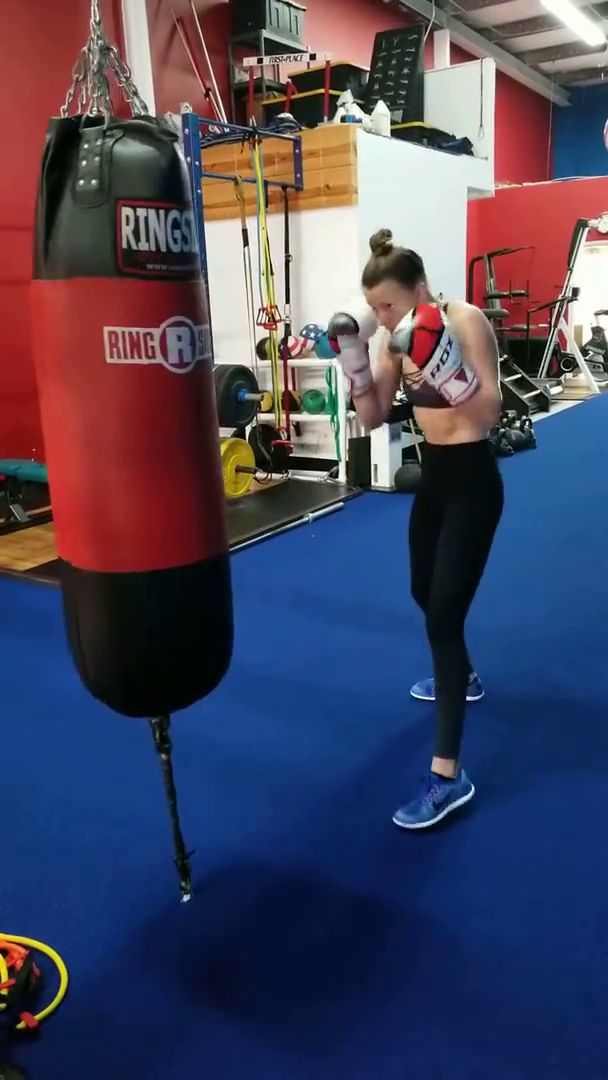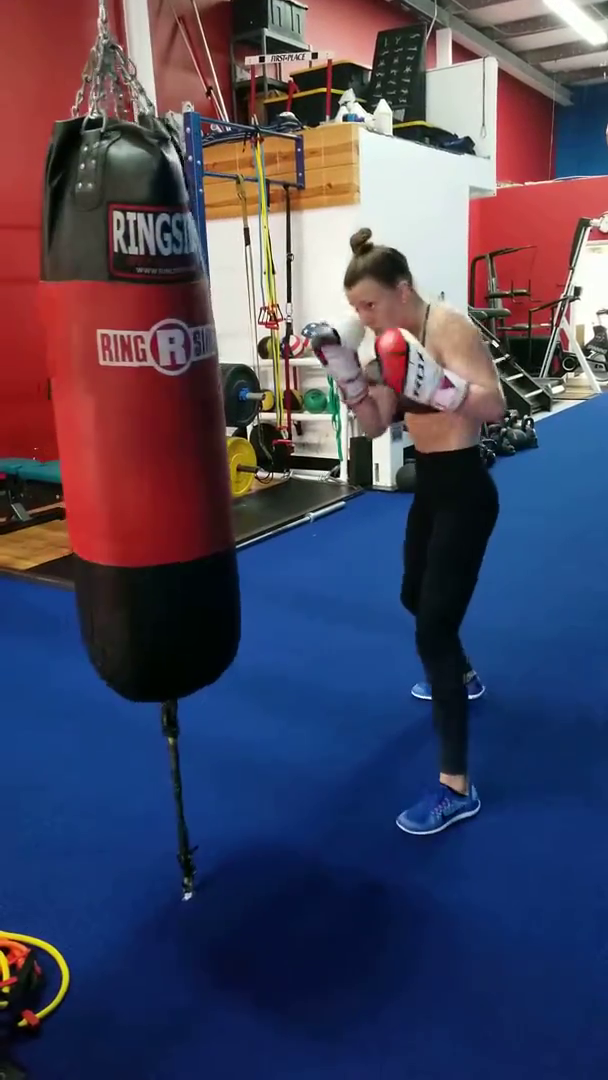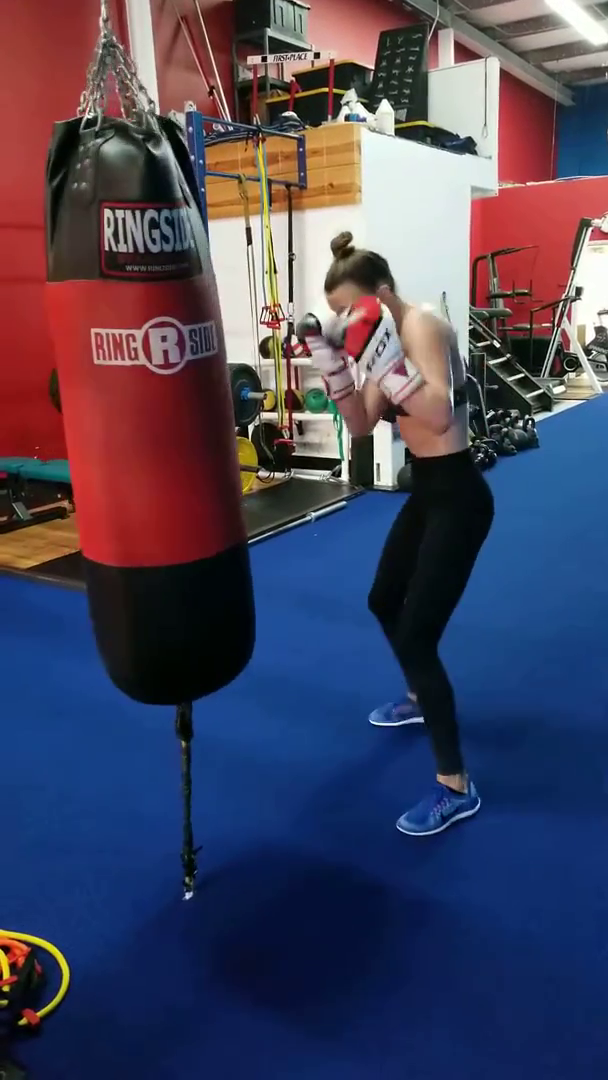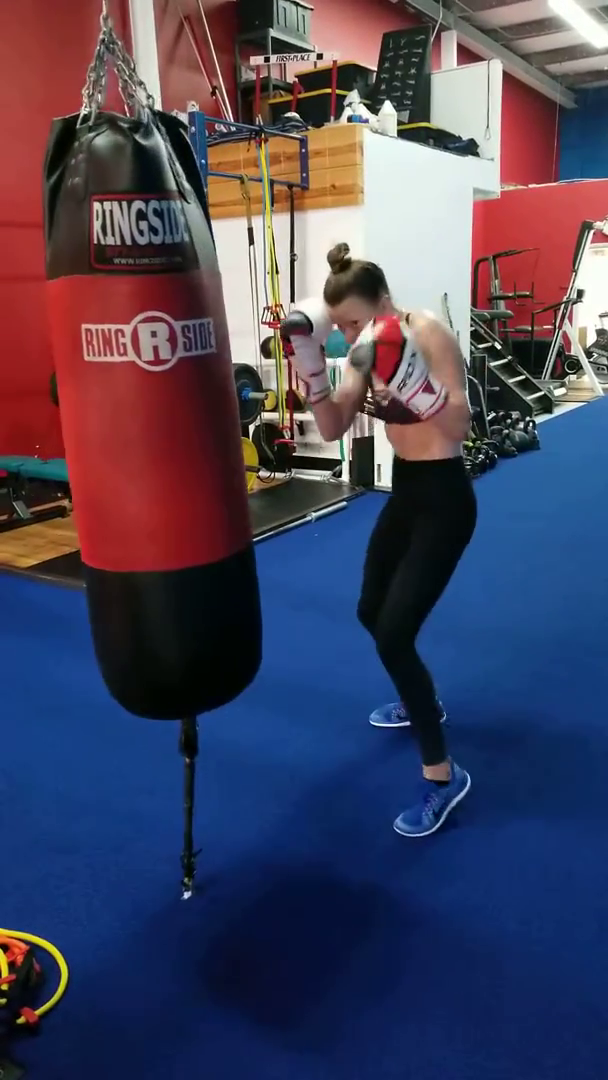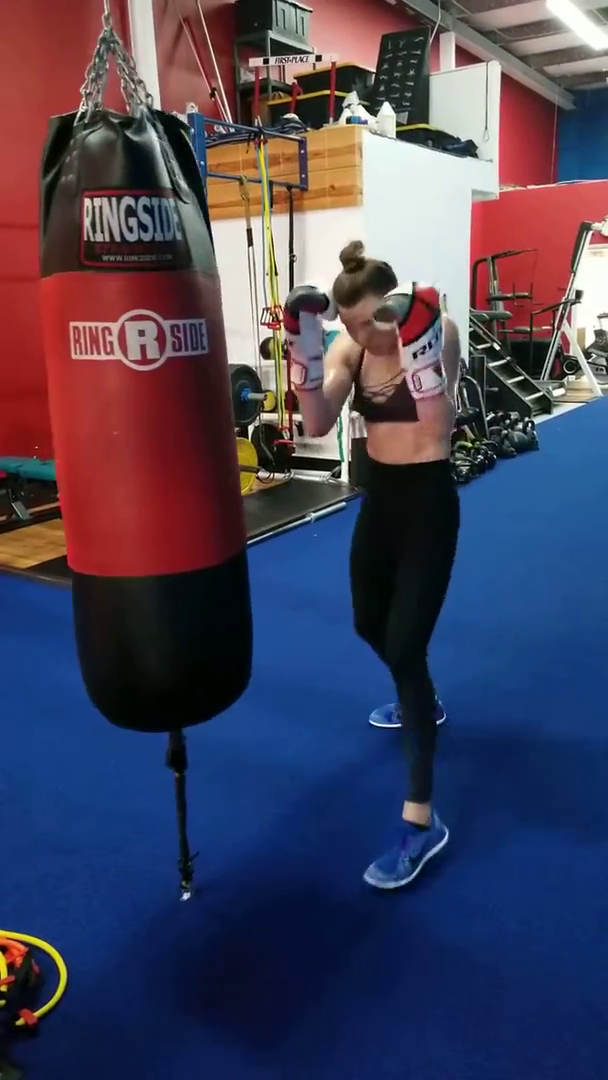
dt=0.2s
person 1, frame 1
left shoulder: (466, 321)
right shoulder: (396, 341)
left elbow: (490, 408)
right elbow: (371, 416)
left wrist: (444, 358)
right wrist: (355, 356)
left hip: (471, 480)
right hip: (433, 476)
left knee: (442, 617)
right knee: (425, 591)
left ankle: (448, 774)
right ankle: (462, 678)
person 1, frame 2
left shoulder: (449, 324)
right shoulder: (396, 339)
left elbow: (492, 406)
right elbow: (374, 424)
left wrist: (426, 372)
right wrist: (344, 366)
left hip: (463, 489)
right hip: (431, 484)
left knee: (433, 633)
right knee: (417, 597)
left ankle: (456, 787)
right ankle: (464, 679)
person 1, frame 3
left shoulder: (421, 326)
right shoulder: (380, 338)
left elbow: (440, 416)
right elbow: (361, 425)
left wrist: (384, 364)
right wrist: (332, 361)
left hip: (458, 497)
right hip: (425, 492)
left knee: (414, 637)
right knee: (382, 604)
left ankle: (454, 787)
right ankle: (422, 700)
person 1, frame 4
left shoulder: (431, 334)
right shoulder: (366, 354)
left elbow: (458, 422)
right elbow: (331, 428)
left wrist: (406, 369)
right wrist: (309, 359)
left hip: (445, 499)
right hip: (404, 492)
left knee: (393, 633)
right knee: (372, 613)
left ankle: (441, 776)
right ankle: (421, 701)
person 1, frame 5
left shoulder: (438, 331)
right shoulder: (347, 348)
left elbow: (439, 427)
right elbow: (316, 423)
left wrist: (418, 344)
right wrist: (304, 344)
left hip: (429, 503)
right hip: (377, 499)
left knee: (403, 647)
right knee: (370, 624)
left ankle: (422, 820)
right ankle: (422, 703)
